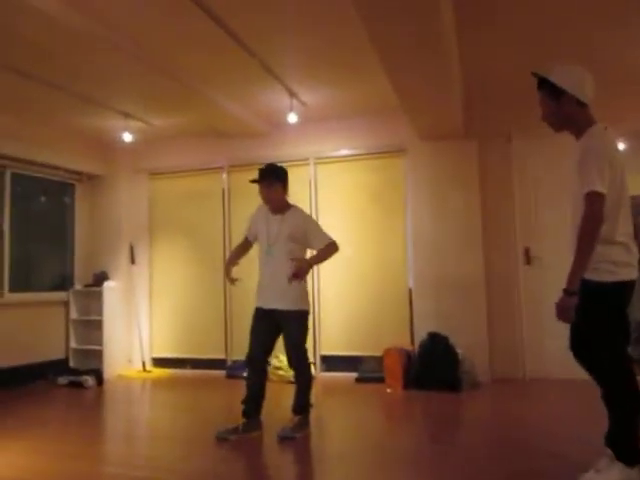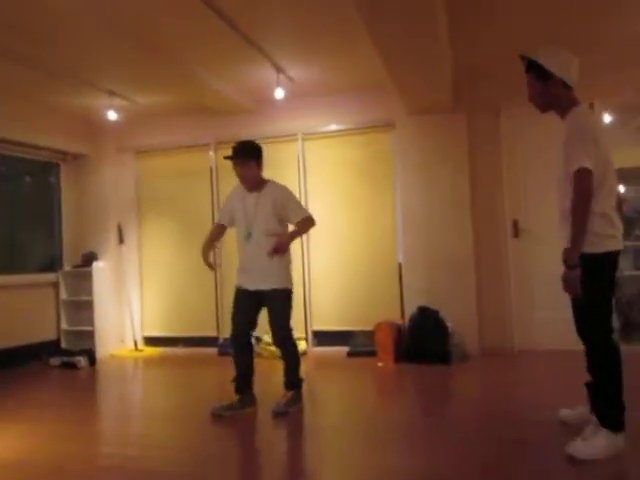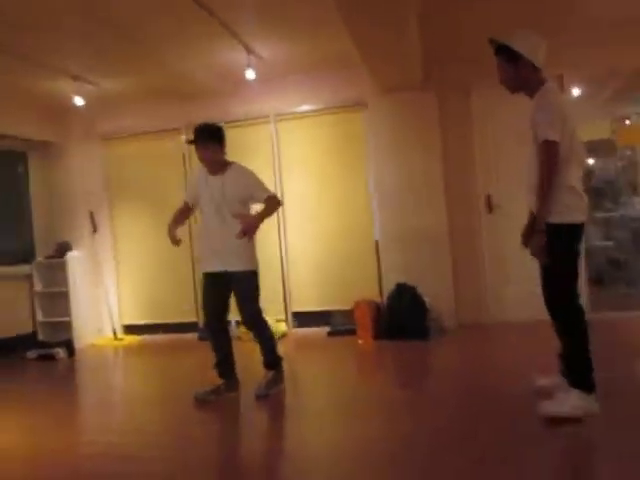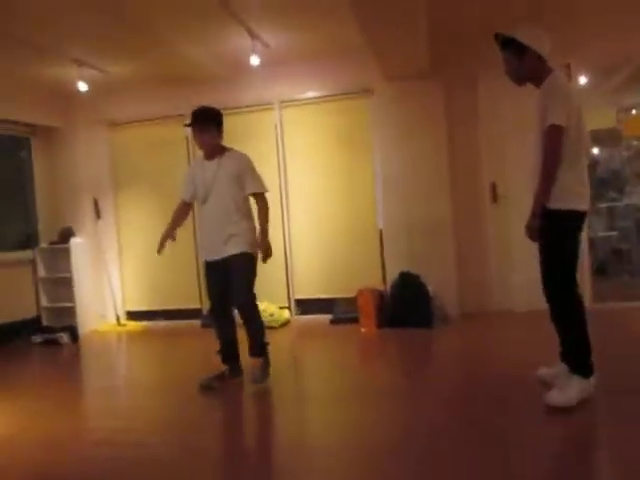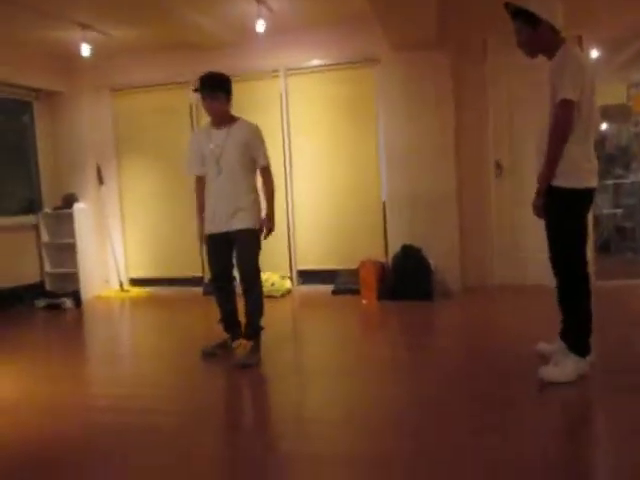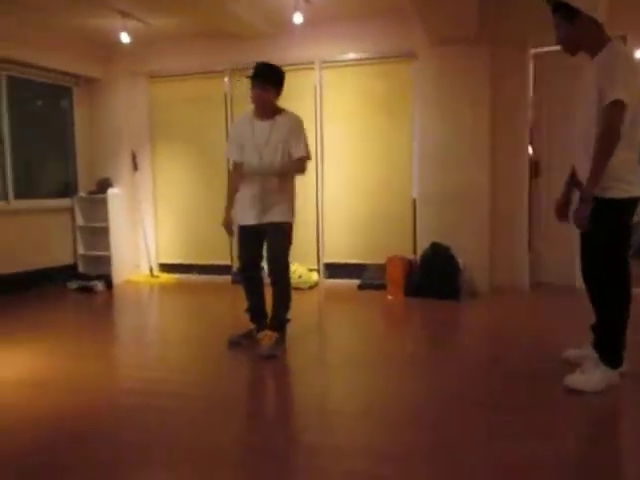
dt=0.3s
person 1, frame 1
left shoulder: (594, 145)
right shoulder: (595, 141)
left elbow: (594, 218)
left wrist: (571, 287)
left hip: (607, 274)
right hip: (604, 272)
right knee: (586, 349)
person 1, frame 2
left shoulder: (578, 123)
right shoulder: (578, 121)
left elbow: (583, 194)
left wrist: (573, 260)
right wrist: (572, 251)
left hip: (595, 247)
right hip: (591, 246)
left knee: (596, 334)
right knee: (590, 331)
left ankle: (611, 427)
right ankle: (599, 407)
person 1, frame 3
left shoulder: (546, 101)
right shoulder: (544, 101)
left elbow: (549, 169)
left wrist: (541, 228)
right wrist: (533, 221)
left hip: (560, 218)
right hip: (557, 217)
left knee: (561, 299)
right knee: (558, 297)
left ankle: (583, 389)
right ankle: (572, 374)
person 1, frame 4
left shoulder: (555, 88)
right shoulder: (550, 90)
left elbow: (553, 154)
left wrist: (536, 210)
right wrist: (541, 208)
left hip: (562, 205)
right hip: (561, 204)
left knee: (560, 286)
right knee: (558, 285)
left ankle: (582, 373)
right ankle: (572, 363)
person 1, frame 5
left shoulder: (569, 60)
right shoulder: (560, 64)
left elbow: (562, 127)
left wrist: (543, 185)
right wrist: (547, 183)
left hip: (570, 183)
right hip: (564, 182)
left knee: (569, 265)
right knee: (563, 264)
left ankle: (578, 352)
right ankle: (570, 340)
person 1, frame 6
right shoulder: (599, 65)
left wrist: (586, 195)
right wrist: (569, 188)
right hip: (599, 191)
right knee: (595, 271)
right ankle: (601, 347)
person 2, frame 1
left shoulder: (301, 219)
right shoulder: (260, 214)
left elbow: (331, 247)
right elbow: (248, 240)
left wrist: (309, 263)
right wrist: (231, 260)
left hip: (293, 303)
right hip: (265, 302)
left knee: (297, 359)
right knee: (255, 360)
left ankle: (301, 416)
right ankle: (251, 419)
person 2, frame 2
left shoulder: (278, 193)
right shoulder: (235, 195)
left elbow: (308, 220)
right elbow: (222, 224)
left wrist: (289, 237)
right wrist: (207, 246)
left hip: (276, 280)
right hip: (246, 281)
left knee: (282, 336)
right knee: (239, 337)
left ankle: (293, 391)
right ankle: (244, 395)
person 2, frame 3
left shoulder: (242, 175)
right shoulder: (198, 178)
left elbow: (273, 201)
right elbow: (188, 205)
left wrist: (256, 219)
right wrist: (173, 223)
left hip: (241, 262)
right hip: (212, 263)
left knee: (251, 317)
right knee: (213, 322)
left ankle: (273, 370)
right ankle: (228, 379)
person 2, frame 4
left shoulder: (239, 161)
right shoulder: (195, 168)
left elbow: (260, 198)
right elbow: (186, 204)
left wrist: (263, 233)
right wrist: (170, 229)
left hip: (240, 246)
right hip: (211, 250)
left knee: (243, 301)
right knee: (218, 309)
left ankle: (259, 355)
right ankle: (232, 365)
person 2, frame 5
left shoulder: (249, 131)
right shoulder: (199, 138)
left elbow: (265, 173)
right elbow: (200, 182)
left wrist: (269, 212)
right wrist: (200, 221)
left hip: (244, 219)
right hip: (214, 222)
left knee: (249, 278)
right knee: (219, 280)
left ankle: (250, 340)
right ankle: (232, 334)
person 2, frame 6
left shoulder: (291, 123)
right shoulder: (240, 125)
left elbow: (300, 165)
right elbow: (235, 169)
left wrist: (262, 173)
right wrist: (228, 209)
left hip: (278, 212)
right hip: (247, 213)
left knee: (278, 271)
right knee: (248, 270)
left ankle: (277, 331)
right ankle: (259, 325)
